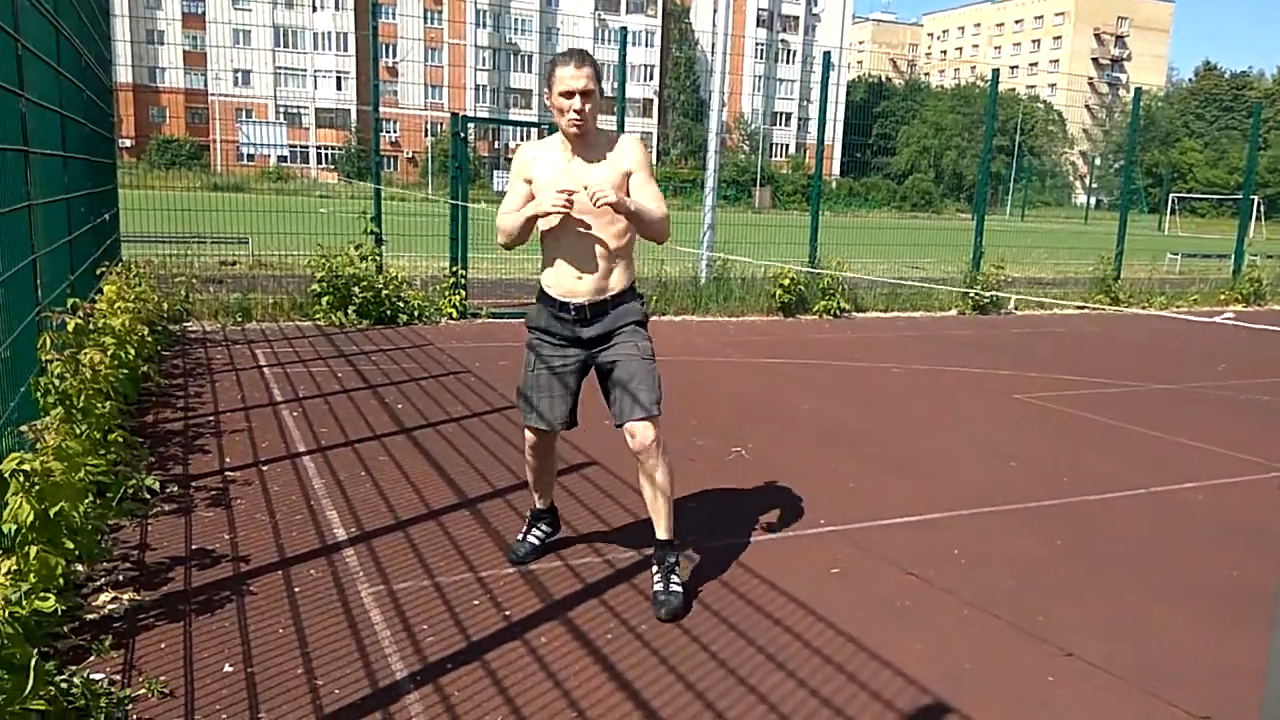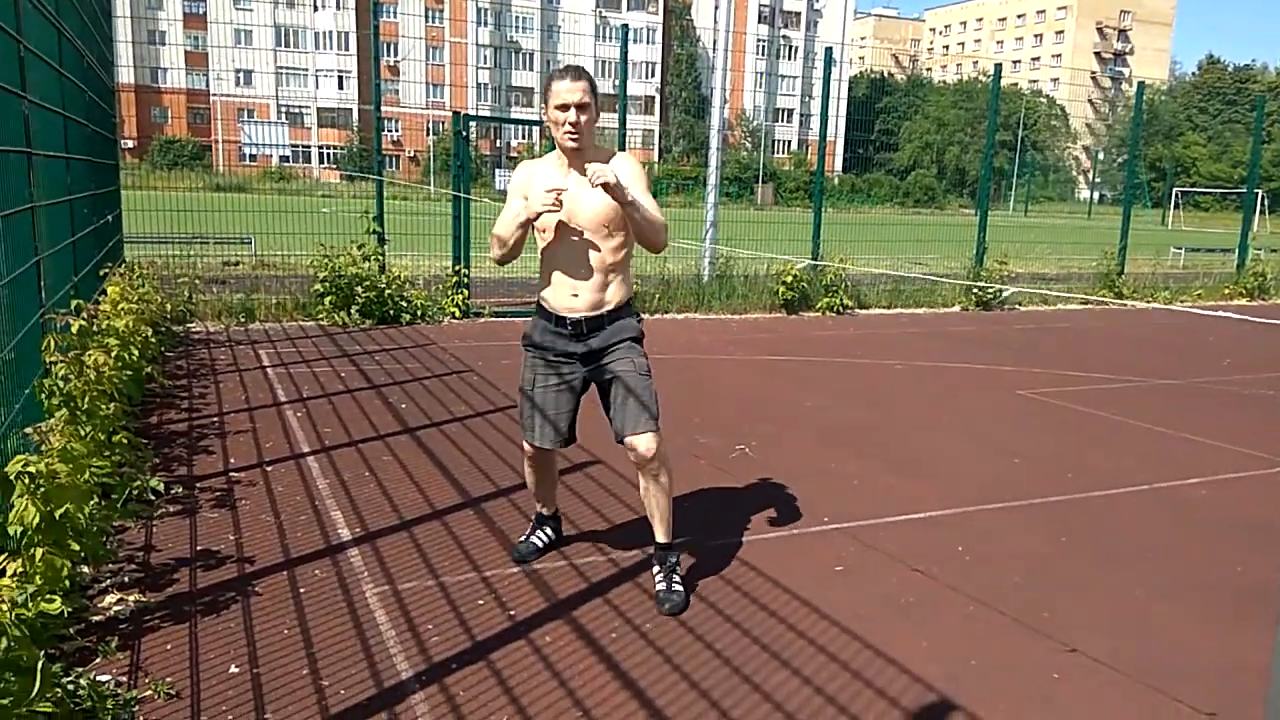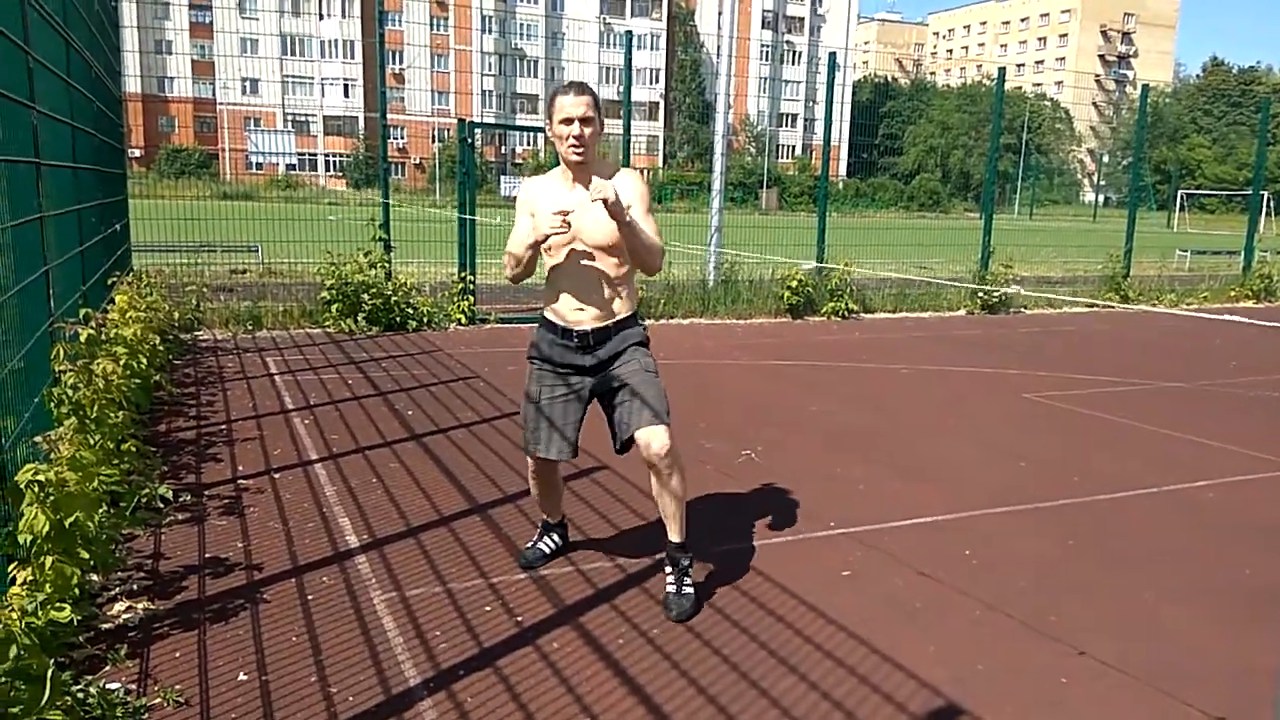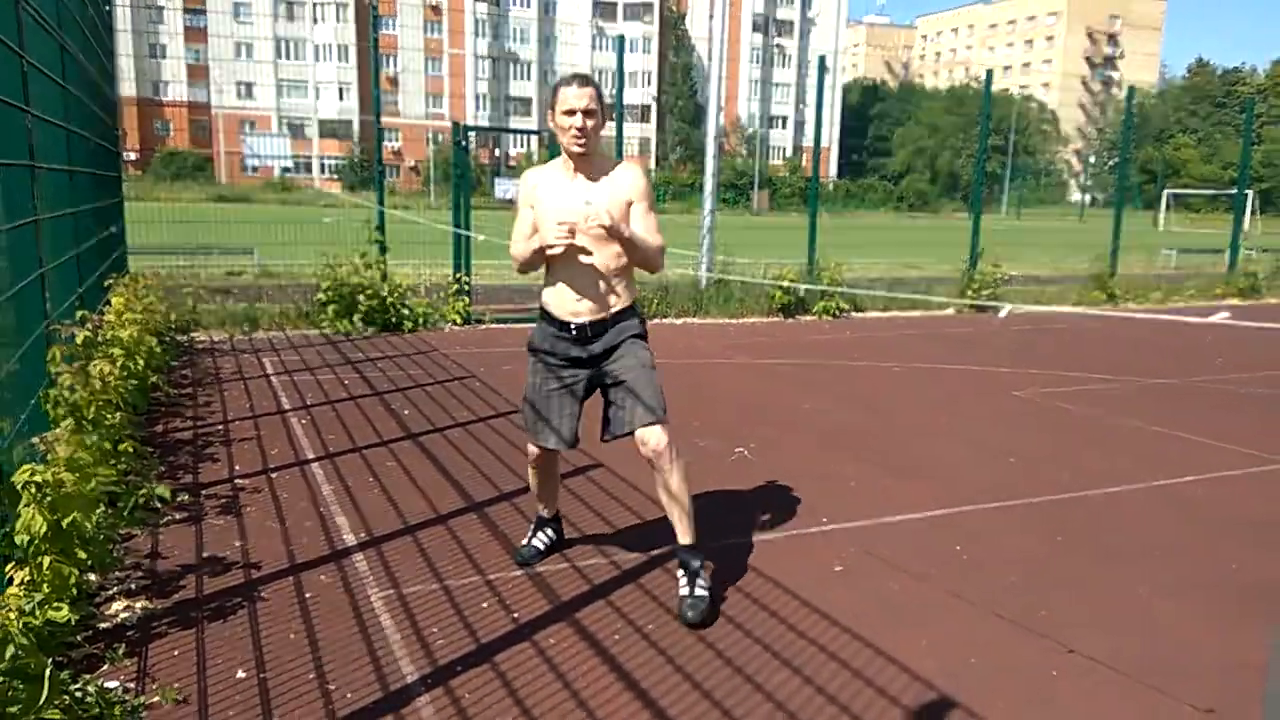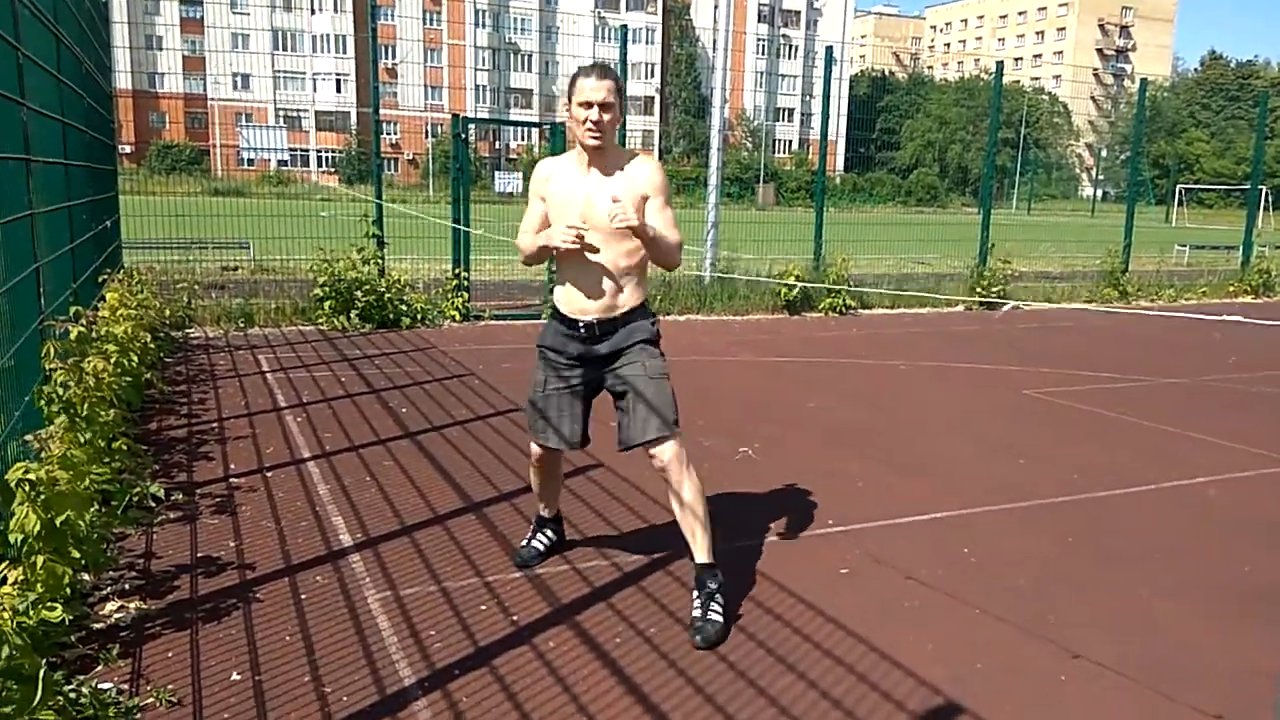
dt=0.1s
person 1, frame 1
left shoulder: (628, 150)
right shoulder: (530, 157)
left elbow: (661, 228)
right elbow: (504, 236)
left wrist: (627, 206)
right wrist: (536, 210)
left hip: (618, 316)
right hip: (554, 318)
left knee: (643, 436)
right knee: (537, 433)
left ankle: (666, 558)
right ankle: (544, 515)
person 1, frame 2
left shoulder: (625, 167)
right shoulder: (527, 175)
left elbow: (657, 241)
right elbow: (498, 253)
left wrist: (626, 198)
right wrist: (526, 215)
left hip: (615, 330)
right hip: (550, 333)
left knee: (647, 447)
right knee: (538, 446)
left ankle: (666, 558)
right ankle: (548, 521)
person 1, frame 3
left shoulder: (627, 183)
right shoulder: (533, 191)
left elbow: (652, 263)
right elbow: (512, 271)
left wrist: (623, 219)
right wrist: (535, 237)
left hip: (621, 340)
right hip: (558, 344)
left knee: (659, 447)
right knee: (541, 458)
left ankle: (678, 560)
right ankle: (555, 529)
person 1, frame 4
left shoulder: (628, 176)
right shoulder: (533, 181)
left elbow: (654, 260)
right elbow: (519, 261)
left wrist: (624, 234)
right wrist: (541, 243)
left hip: (619, 332)
right hip: (555, 335)
left knee: (655, 443)
right knee: (539, 449)
left ankle: (692, 564)
right ankle: (549, 524)
person 1, frame 5
left shoulder: (646, 171)
right shoulder: (547, 172)
left elbow: (672, 257)
right elbow: (524, 251)
left wrist: (642, 228)
right wrist: (549, 238)
left hip: (630, 334)
right hip: (565, 334)
left knee: (668, 454)
right knee: (542, 449)
left ankle: (707, 580)
right ankle: (550, 524)
